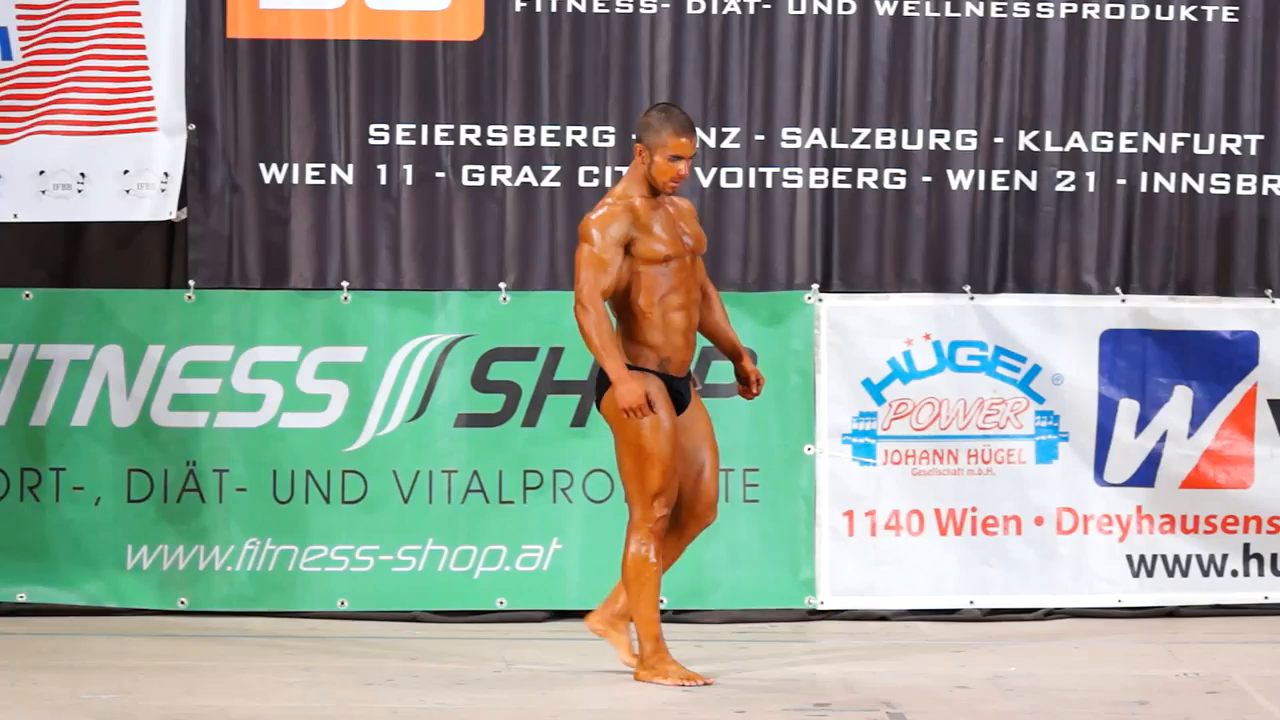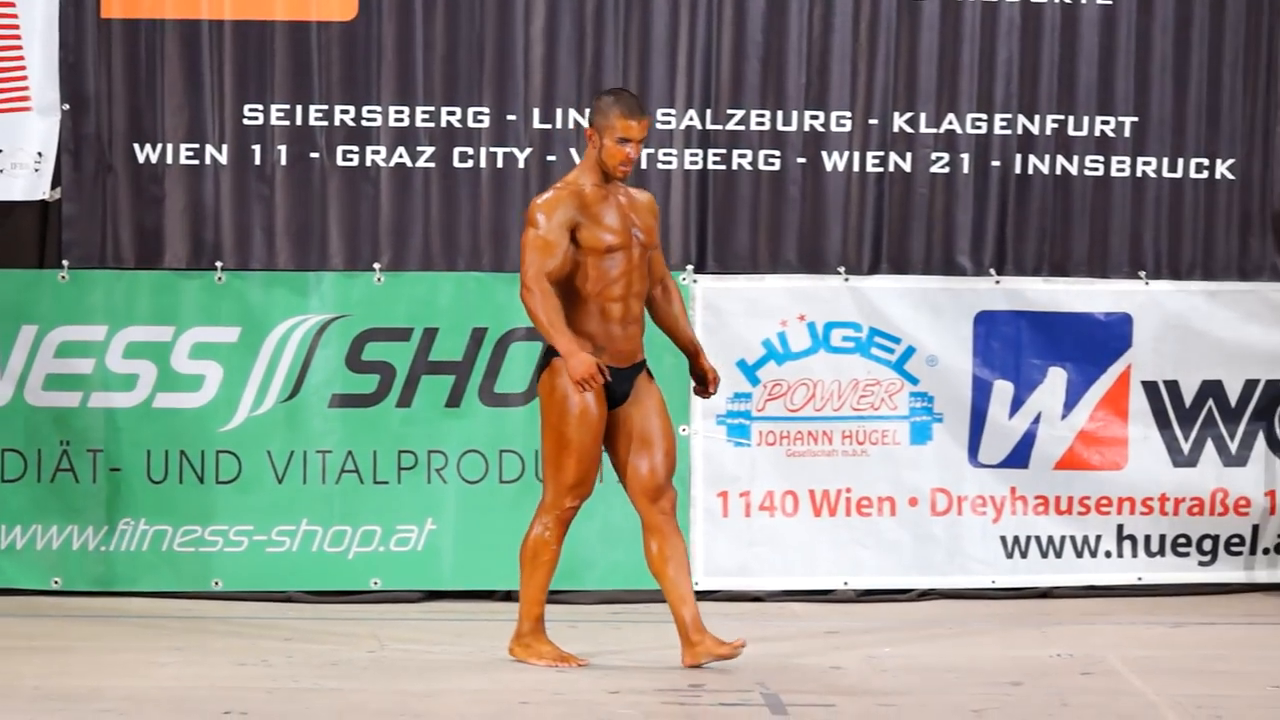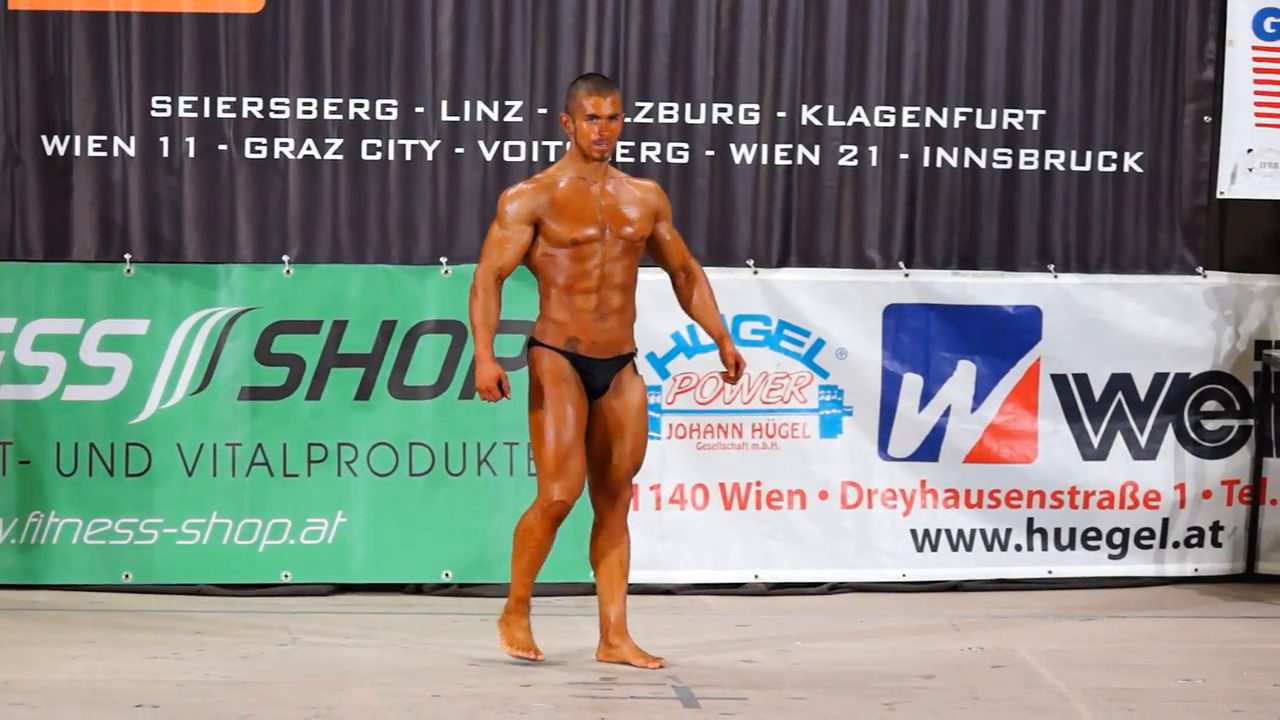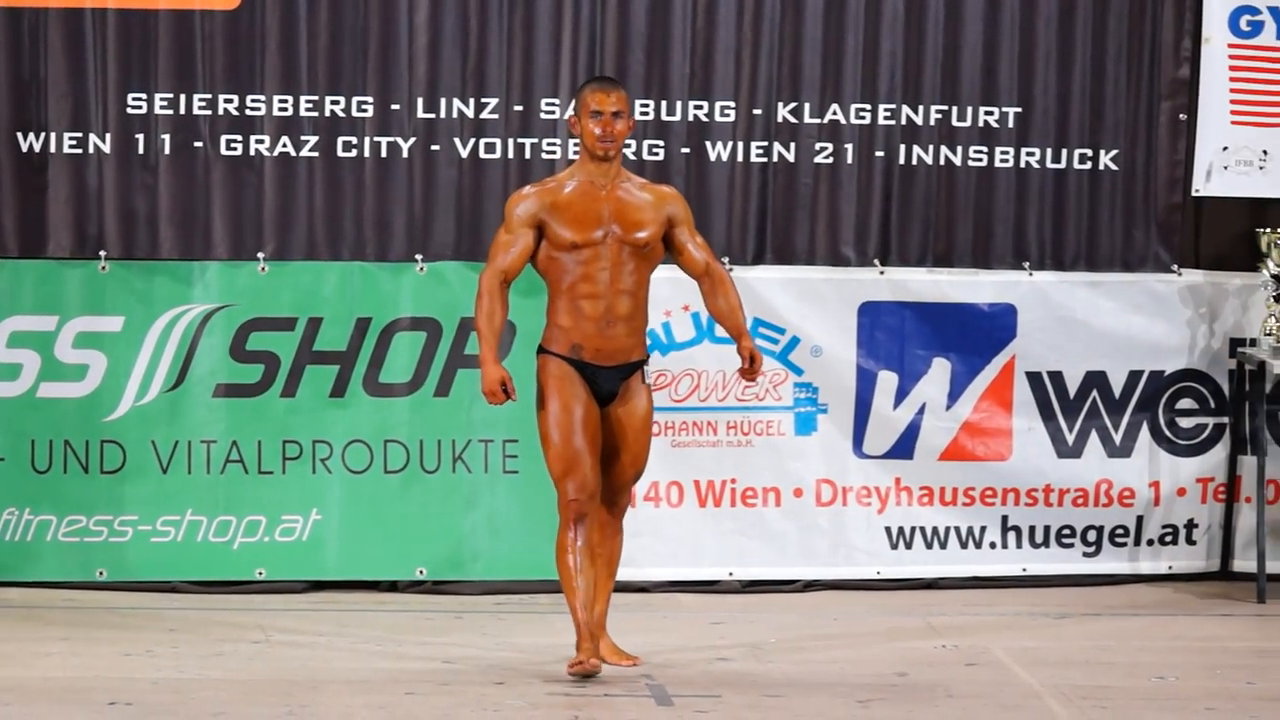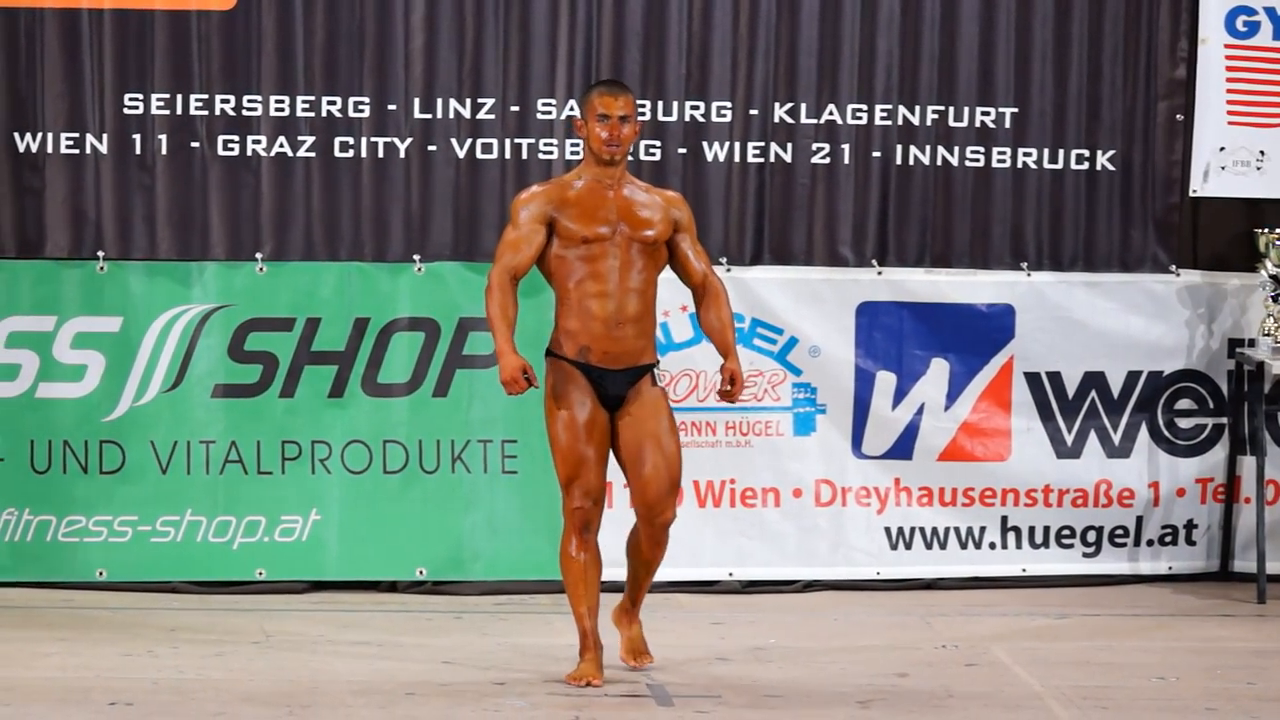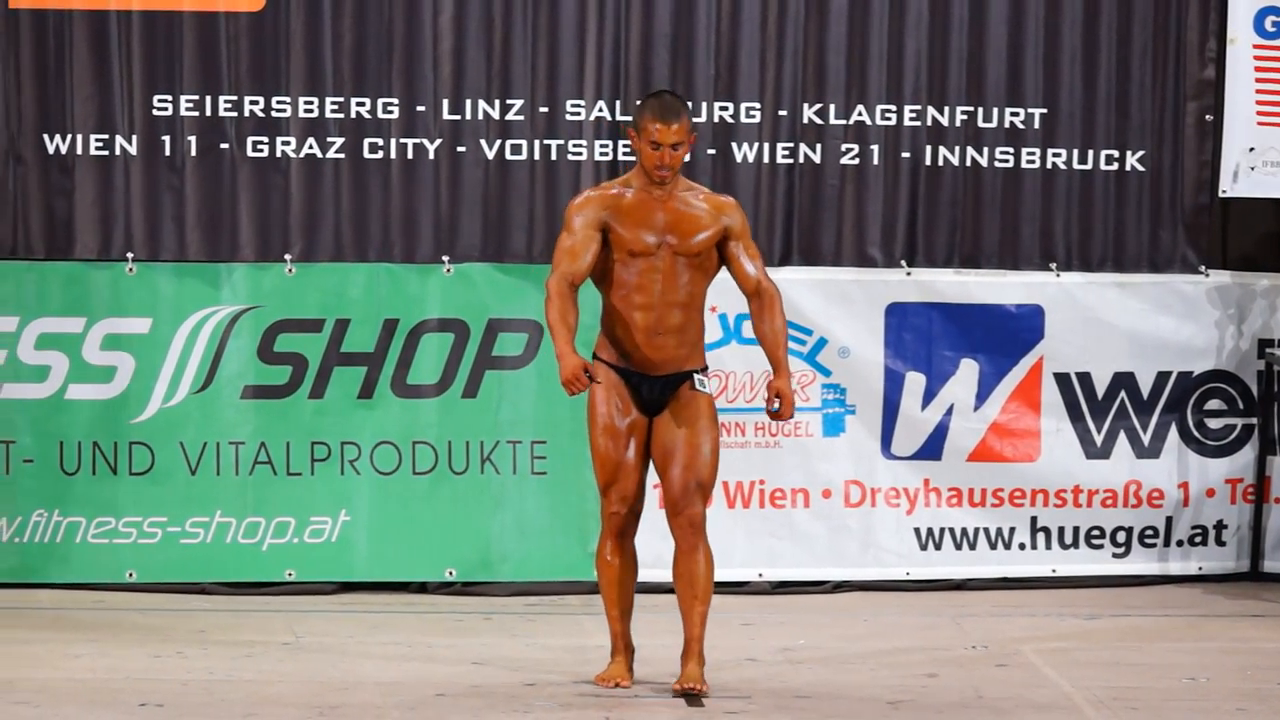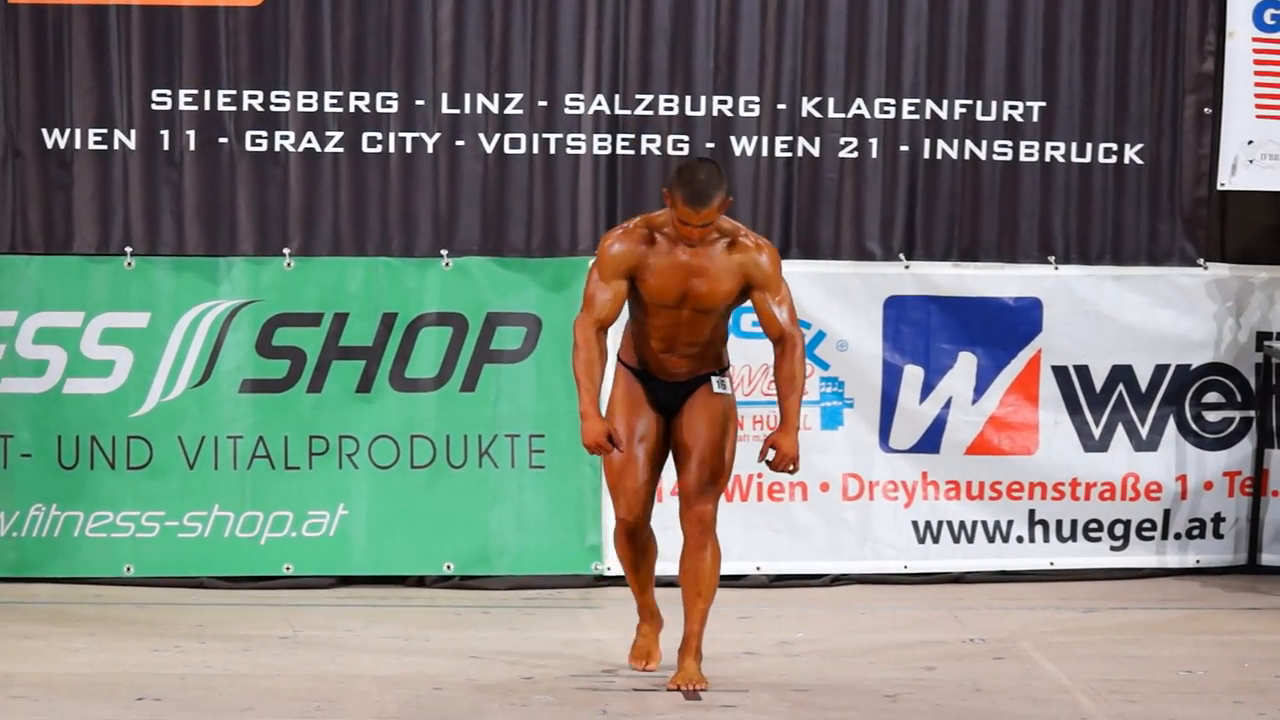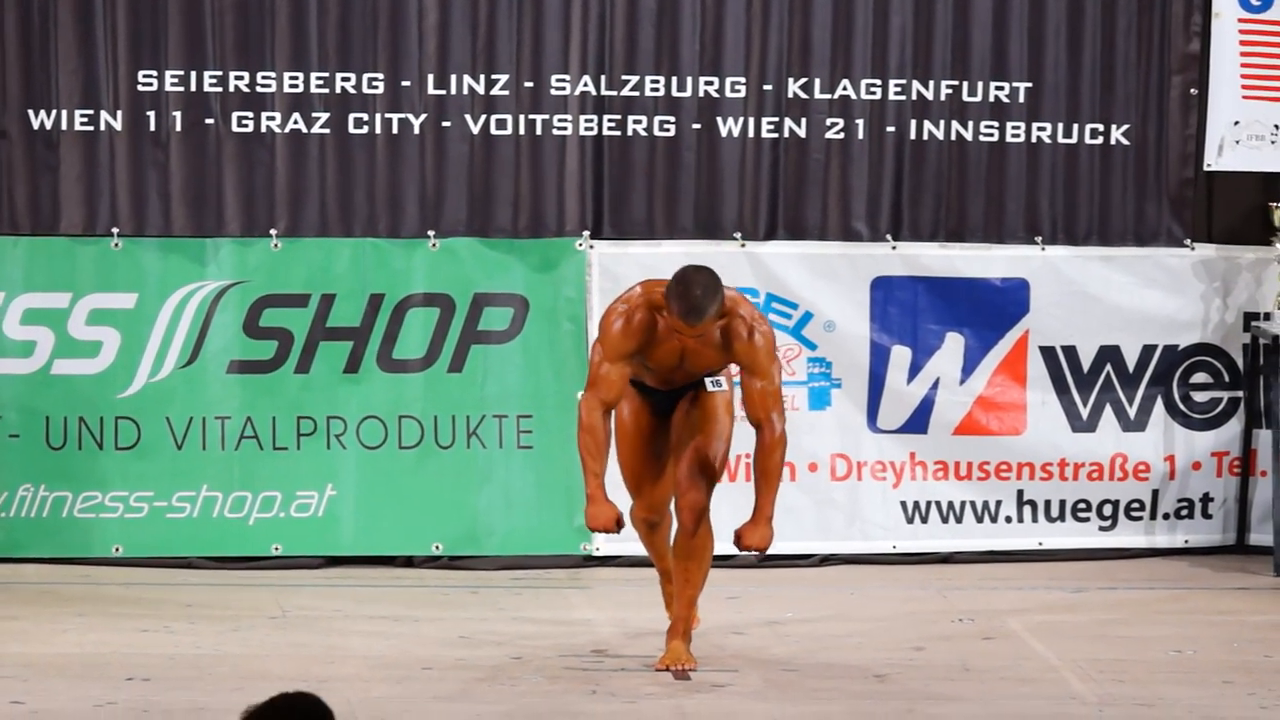
dt=0.3s
person 1, frame 1
left shoulder: (682, 211)
right shoulder: (609, 219)
right elbow: (589, 302)
left wrist: (738, 354)
right wrist: (621, 374)
left hip: (680, 383)
right hip: (635, 386)
left knee: (699, 509)
right knee: (652, 515)
left ankle: (614, 611)
right ankle: (648, 654)
person 1, frame 2
left shoulder: (641, 205)
right shoulder: (557, 204)
left elbow: (659, 285)
right elbow: (535, 284)
left wrist: (694, 351)
right wrist: (570, 349)
left hip: (633, 375)
right hip: (575, 374)
left knee: (659, 502)
right knee: (562, 504)
left ankle: (693, 635)
right ankle: (527, 634)
person 1, frame 3
left shoulder: (644, 196)
right shoulder: (530, 197)
left elbow: (683, 268)
right elbow: (489, 275)
left wrist: (722, 338)
right wrist: (484, 356)
left hip: (621, 367)
right hip: (558, 360)
left knee: (615, 503)
right knee: (558, 496)
left ankle: (614, 634)
right ankle: (516, 610)
person 1, frame 4
left shoulder: (662, 202)
right shoulder: (537, 201)
left elbow: (707, 271)
right elbow: (495, 278)
left wrist: (741, 335)
right wrist: (489, 358)
left hip: (630, 374)
right hip: (565, 368)
left knee: (612, 505)
right knee: (576, 502)
left ankle: (598, 632)
right ankle: (584, 643)
person 1, frame 5
left shoulder: (667, 205)
right shoulder: (542, 201)
left elbow: (704, 283)
right elbow: (503, 276)
left wrist: (729, 354)
right wrist: (505, 348)
left hip: (640, 379)
right hip: (572, 375)
left knee: (659, 511)
right knee: (581, 514)
left ankle: (631, 609)
right ankle: (589, 650)
person 1, frame 6
left shoulder: (721, 211)
right shoulder: (596, 206)
left elbow: (760, 291)
right elbow: (562, 282)
left wrist: (780, 370)
right wrist: (565, 350)
left hip: (687, 383)
right hip: (616, 379)
left knee: (690, 519)
right knee: (618, 520)
left ankle: (692, 659)
right ankle: (620, 652)
person 1, frame 7
left shoulder: (753, 254)
right shoulder: (626, 244)
left elbow: (789, 339)
right elbow: (590, 326)
left wrist: (789, 426)
right wrist: (589, 412)
left hip: (705, 386)
right hip: (638, 382)
left knee: (699, 518)
right knee: (631, 517)
left ankle: (690, 656)
right ankle: (648, 619)
person 1, frame 8
left shoulder: (749, 330)
right shoulder: (627, 317)
left elbow: (770, 423)
right elbow: (595, 402)
left wrist: (763, 517)
right wrist: (594, 494)
left hip: (703, 387)
right hip: (640, 387)
left knee: (693, 504)
right knee: (649, 507)
left ankle: (679, 635)
right ankle: (671, 578)
